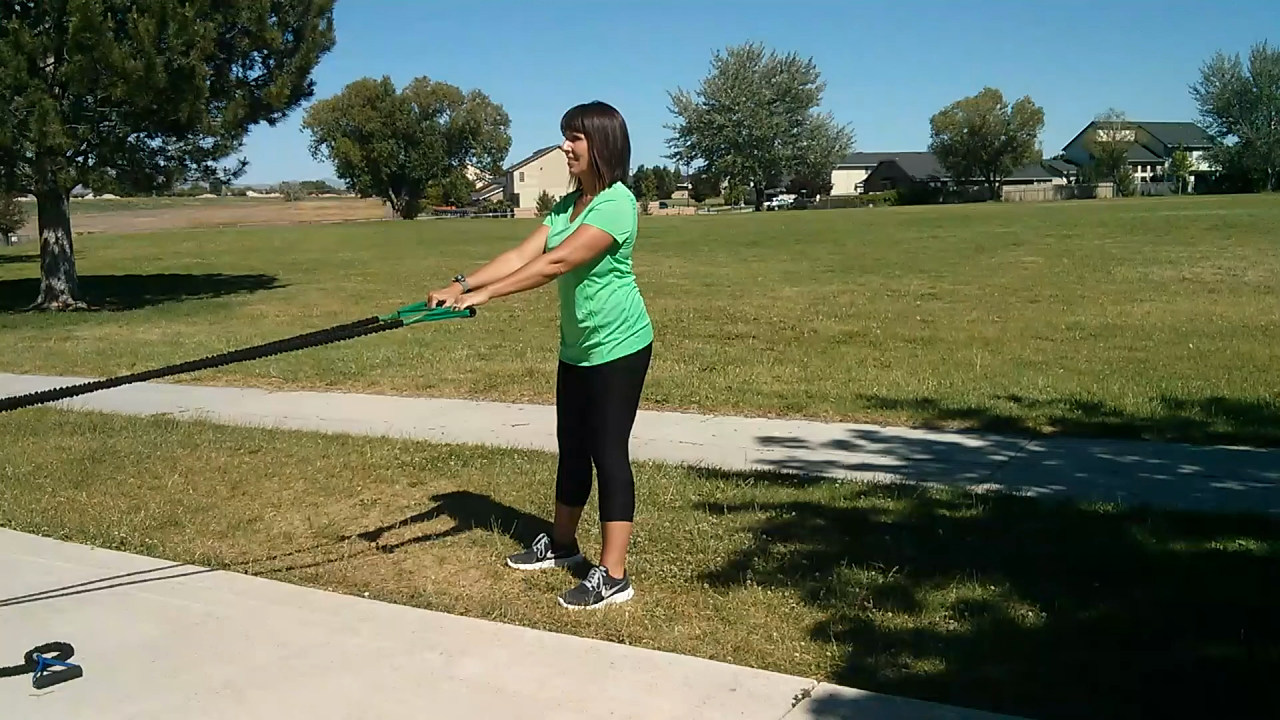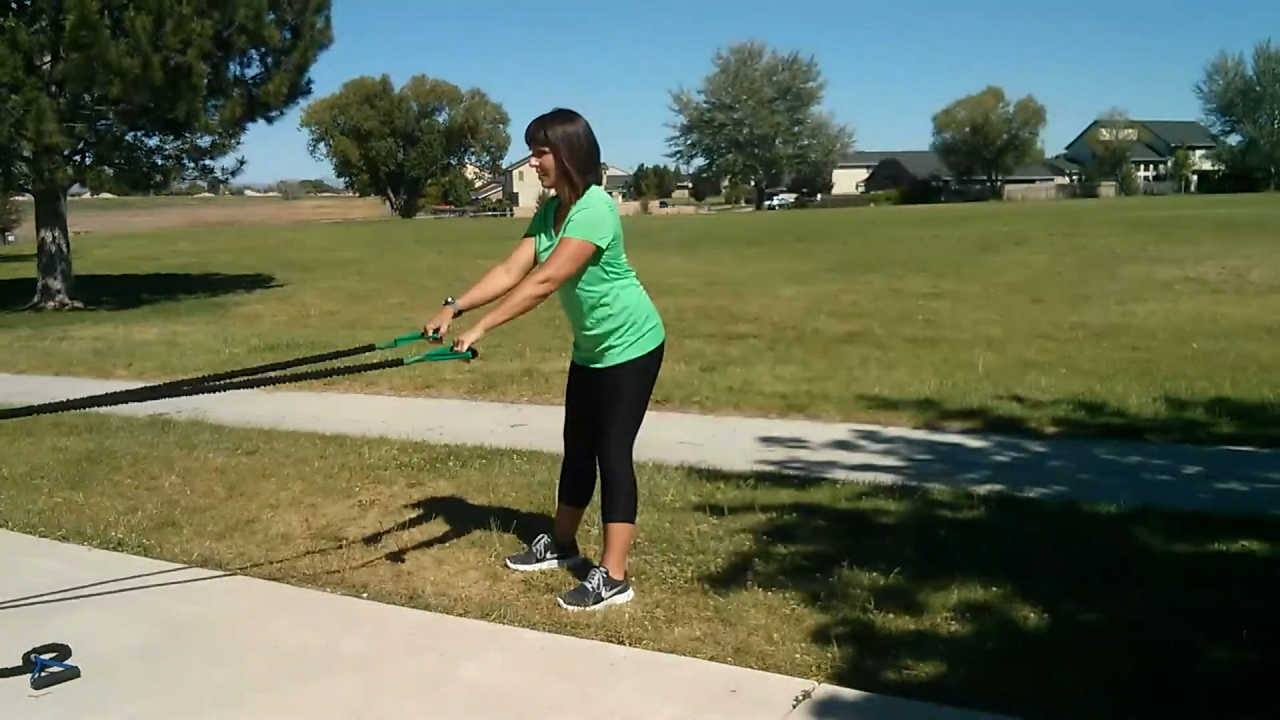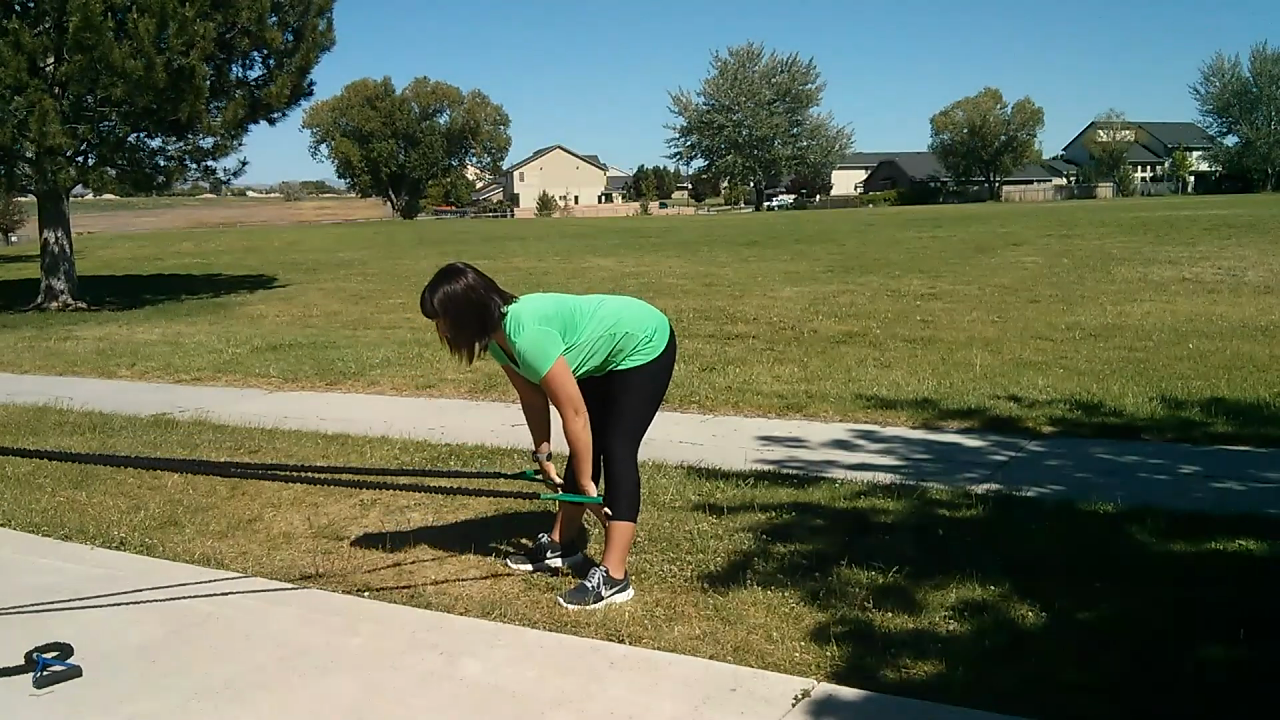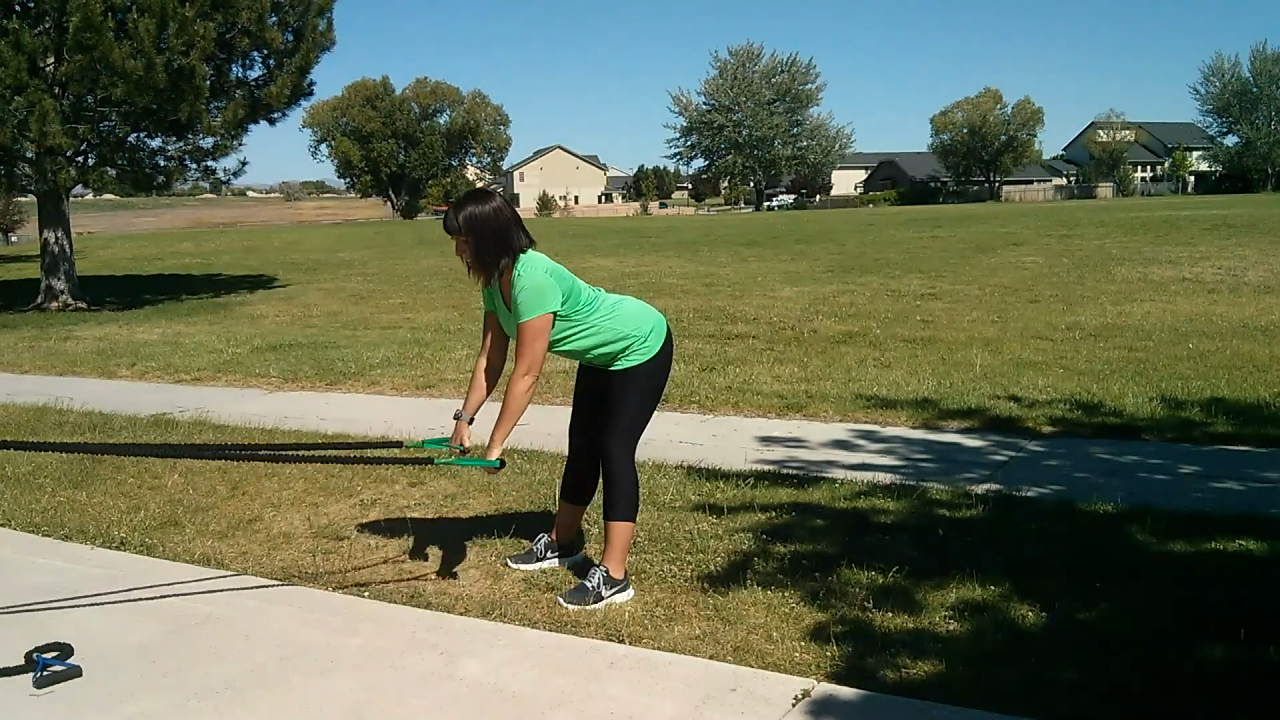
dt=1s
person 1, frame 1
left shoulder: (617, 203)
right shoulder: (567, 203)
left elbow: (557, 262)
right elbow: (523, 253)
left wrist: (485, 293)
right wrist: (461, 283)
left hip: (618, 348)
right hip: (577, 349)
left knee: (608, 452)
right knee: (572, 448)
left ankle: (613, 576)
right ankle: (561, 543)
person 1, frame 2
left shoulder: (594, 209)
right shoulder: (549, 211)
left elbow: (544, 281)
right elbow: (510, 270)
left wrist: (480, 327)
right wrist: (452, 307)
left hip: (630, 347)
right hip: (591, 350)
left knee: (612, 452)
right knee: (577, 448)
left ankle: (613, 578)
right ankle: (561, 544)
person 1, frame 3
left shoulder: (526, 335)
right shoulder: (497, 333)
left elbow: (575, 415)
right elbow: (533, 398)
left wrist: (586, 483)
right wrist: (543, 455)
left hip: (643, 345)
right hip: (606, 353)
left knee: (616, 450)
right knee: (586, 447)
left ankle: (613, 577)
right ankle: (563, 542)
person 1, frame 4
left shoulder: (533, 280)
right shoulder: (495, 282)
left elbow: (526, 375)
right elbow: (490, 359)
left wrist: (496, 444)
right wrist: (464, 417)
left hip: (640, 347)
right hip: (600, 356)
left knee: (614, 450)
right knee: (582, 446)
left ankle: (614, 577)
right ankle: (563, 542)
